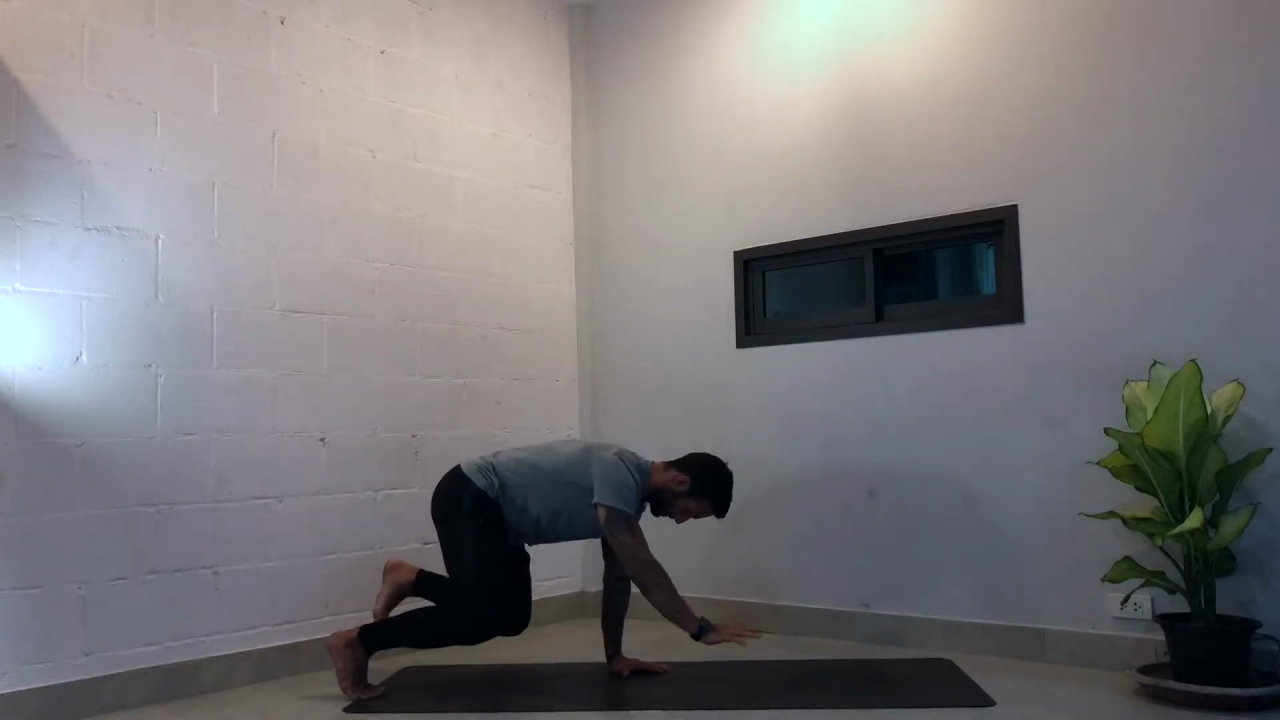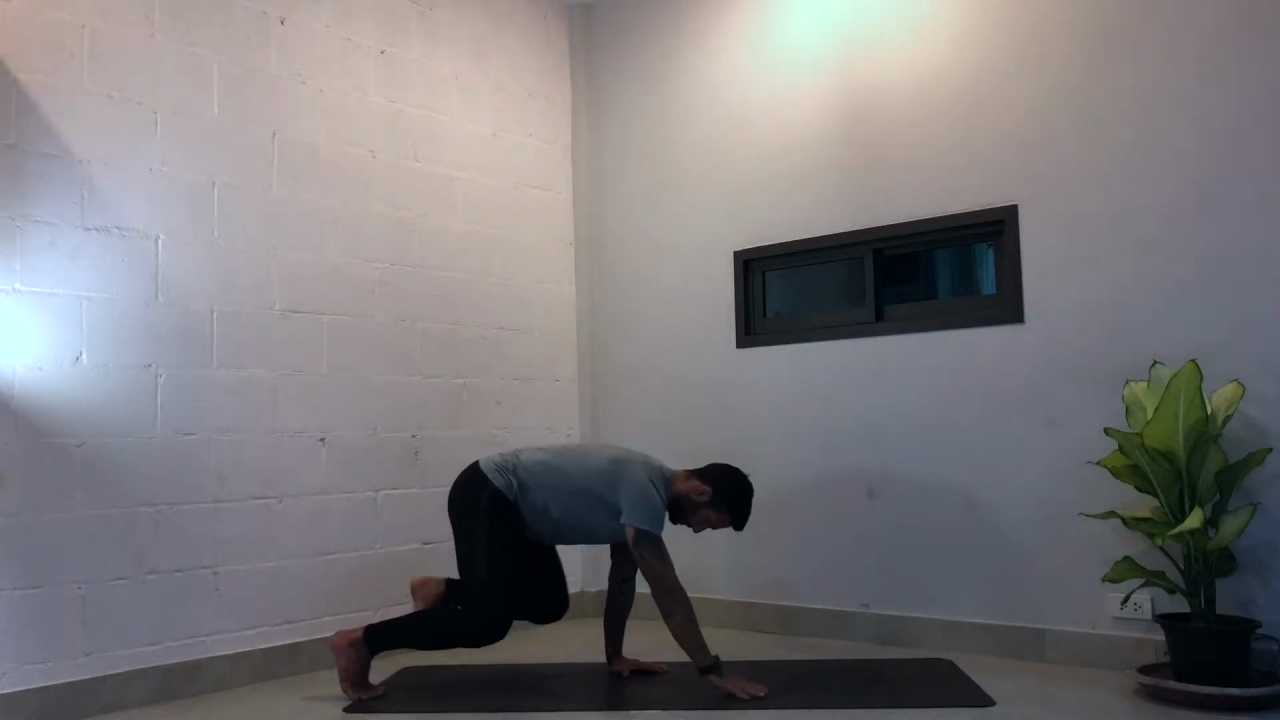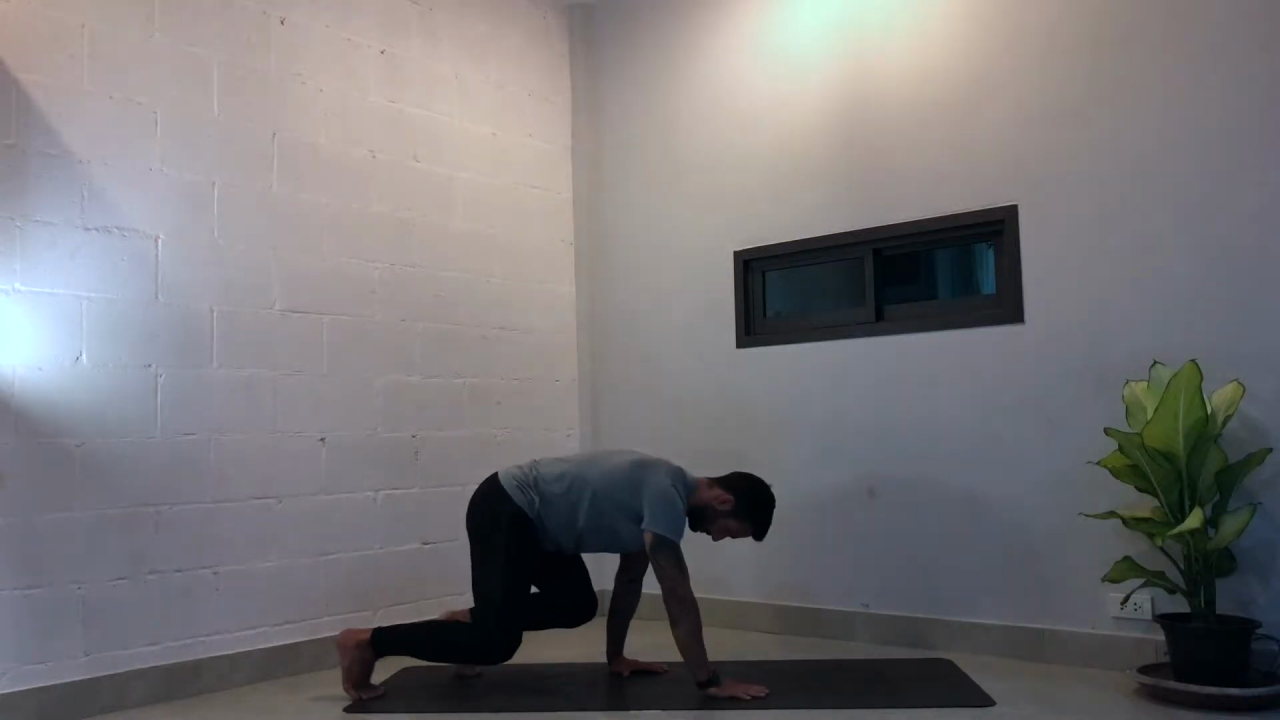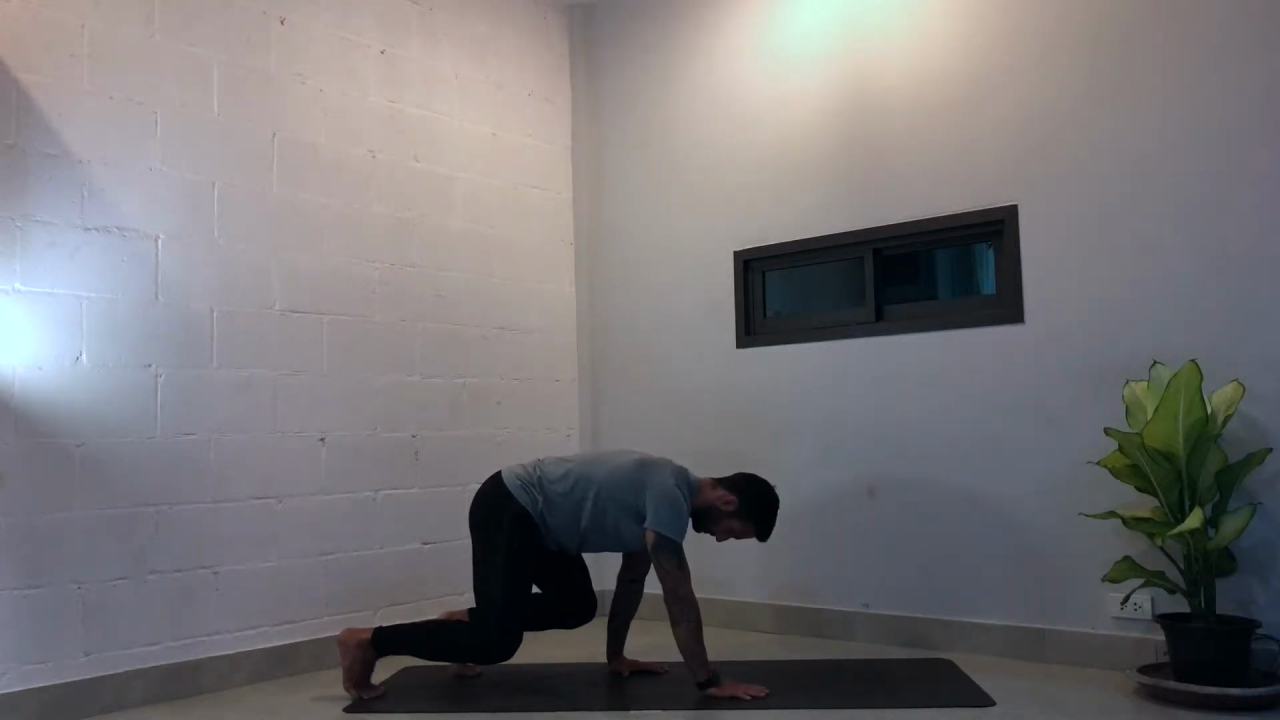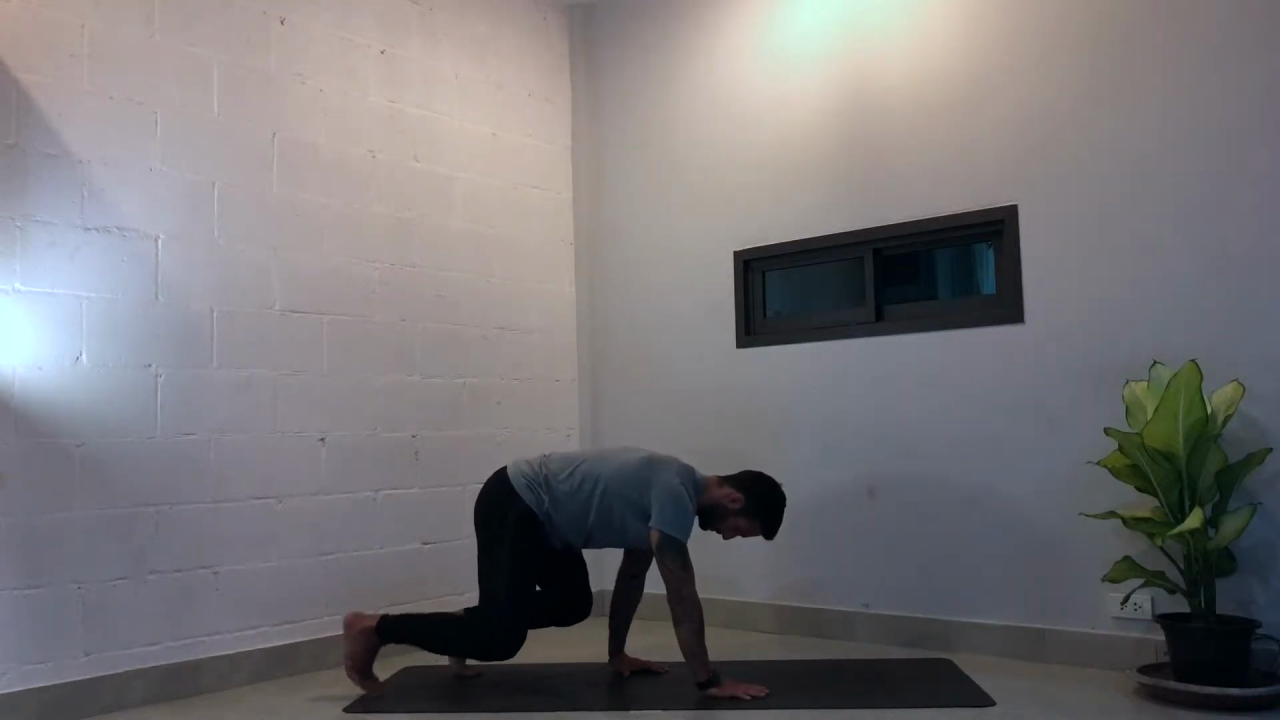
dt=0.3s
person 1, frame 1
left shoulder: (630, 488)
right shoulder: (619, 474)
left elbow: (617, 576)
right elbow: (642, 570)
left wrist: (615, 655)
right wrist: (702, 629)
left hip: (497, 512)
right hip: (468, 497)
left knee: (511, 617)
right knee: (484, 618)
left ankle: (410, 579)
right ankle: (355, 643)
person 1, frame 2
left shoulder: (646, 489)
right shoulder: (645, 490)
left elbow: (623, 577)
right elbow: (667, 592)
left wrist: (614, 655)
right wrist: (712, 669)
left hip: (512, 508)
right hip: (485, 496)
left knee: (550, 604)
right knee: (488, 622)
left ankle: (440, 592)
right ankle: (359, 643)
person 1, frame 3
left shoulder: (664, 494)
right shoulder: (667, 495)
left elbow: (630, 578)
right elbow: (678, 598)
left wrist: (616, 656)
right wrist: (710, 681)
left hip: (531, 519)
right hip: (504, 510)
left knee: (579, 604)
right knee: (496, 642)
left ankle: (468, 621)
right ankle: (367, 643)
person 1, frame 4
left shoulder: (667, 493)
right shoulder: (670, 496)
left elbow: (632, 578)
right elbow: (679, 597)
left wrist: (615, 655)
right wrist: (708, 681)
left hip: (533, 518)
right hip: (508, 509)
left knee: (578, 606)
right knee: (497, 643)
left ankle: (466, 621)
right ankle: (369, 642)
person 1, frame 5
left shoulder: (670, 489)
right shoulder: (676, 494)
left elbow: (633, 572)
right elbow: (683, 596)
left wrist: (616, 652)
right wrist: (709, 680)
left hip: (536, 512)
right hip: (513, 505)
left knee: (574, 605)
right knee: (499, 639)
left ankle: (462, 624)
right ankle: (374, 629)
